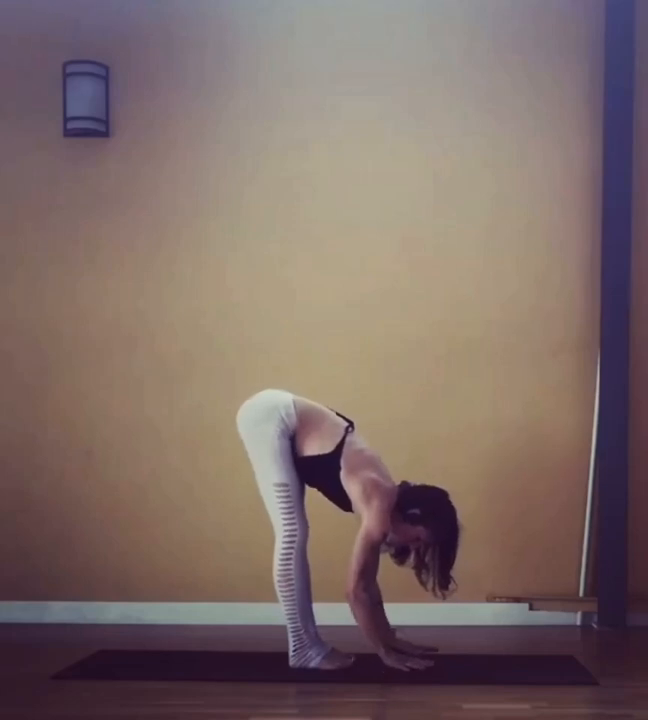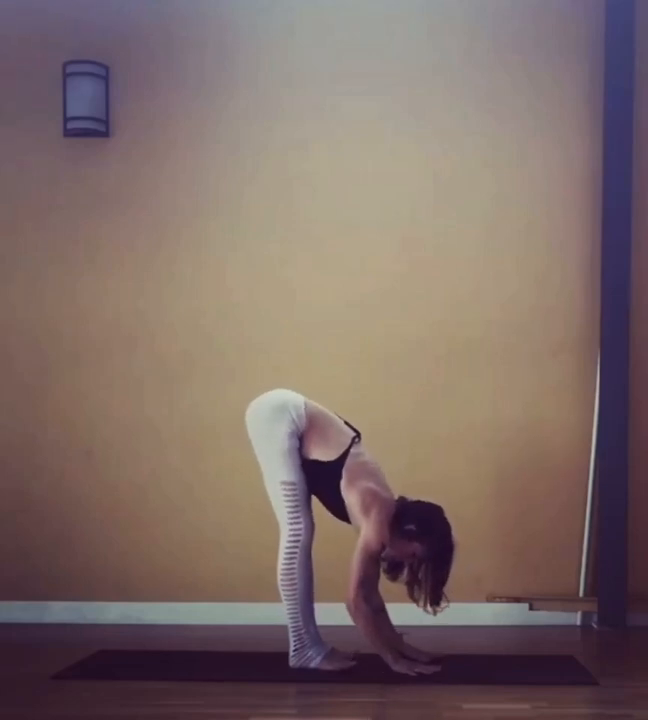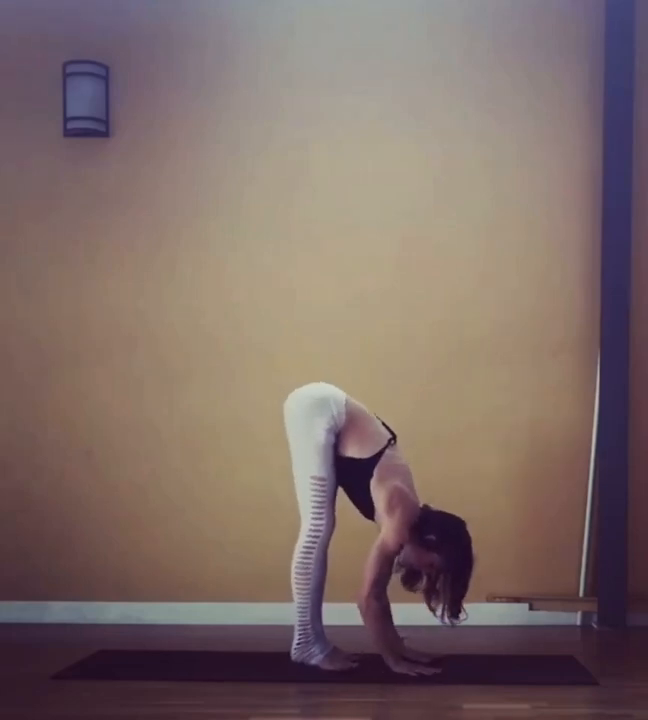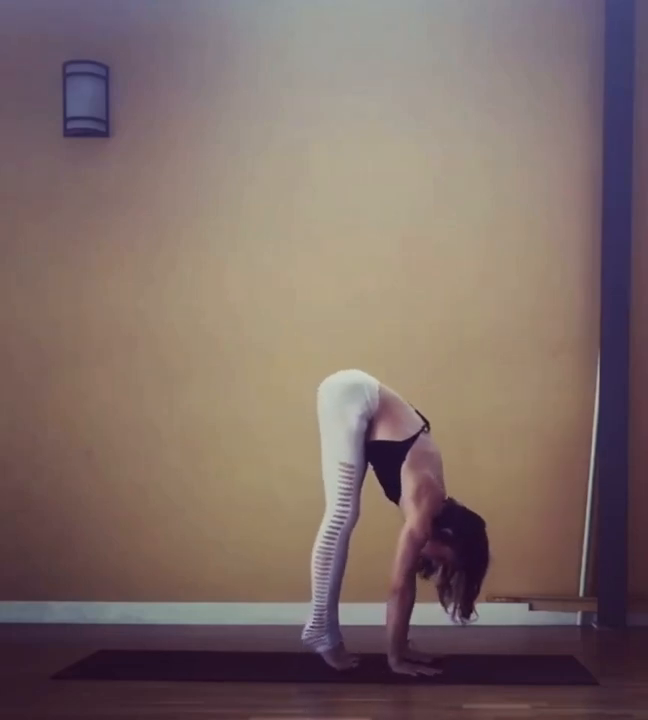
dt=0.7s
person 1, frame 1
left shoulder: (384, 501)
right shoulder: (380, 510)
left elbow: (368, 584)
right elbow: (356, 590)
left wrist: (390, 640)
right wrist: (386, 652)
left hip: (281, 418)
right hip: (269, 415)
left knee: (295, 535)
right knee: (291, 535)
left ankle: (309, 643)
right ankle: (303, 649)
person 1, frame 2
left shoulder: (382, 517)
right shoulder: (378, 523)
left elbow: (369, 595)
right elbow: (357, 599)
left wrist: (399, 646)
right wrist: (393, 658)
left hip: (288, 417)
right hip: (278, 414)
left knee: (301, 535)
right knee: (297, 534)
left ankle: (310, 644)
right ankle: (303, 649)
person 1, frame 3
left shoulder: (406, 519)
right shoulder: (400, 525)
left elbow: (377, 593)
right elbow: (368, 597)
left wrist: (396, 648)
right wrist: (392, 658)
left hip: (325, 410)
right hip: (317, 408)
left knee: (320, 530)
right knee: (317, 530)
left ankle: (314, 641)
right ankle: (307, 644)
person 1, frame 4
left shoulder: (432, 507)
right shoulder: (423, 515)
left elbow: (404, 581)
right elbow: (400, 587)
left wrist: (401, 648)
right wrist: (395, 657)
left hip: (356, 397)
right hip: (352, 395)
left knee: (343, 517)
right knee: (342, 516)
left ankle: (327, 633)
right ankle: (320, 630)
